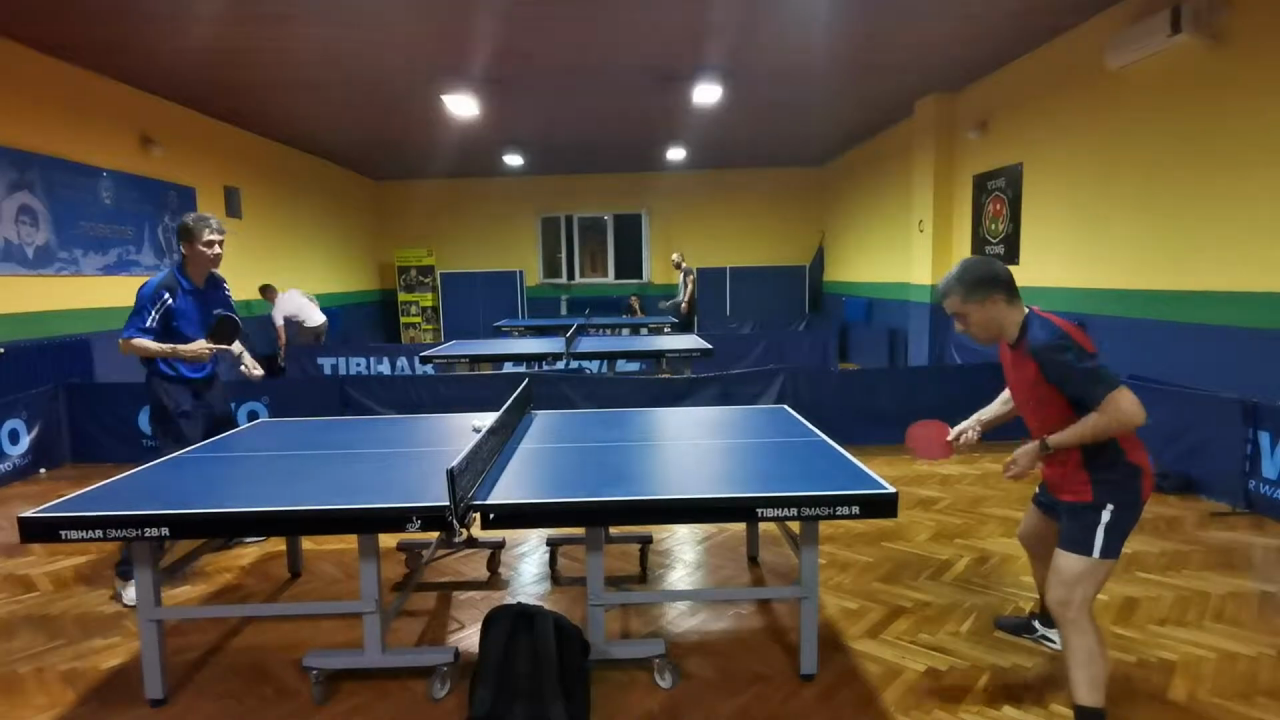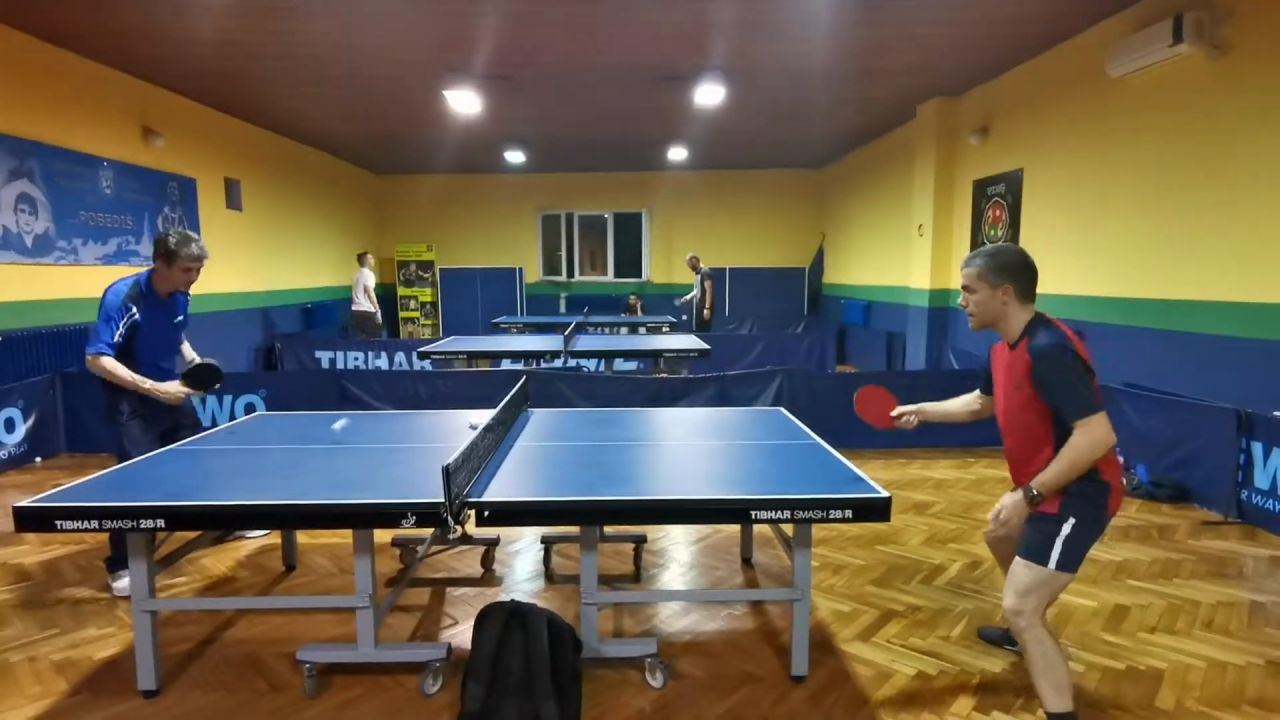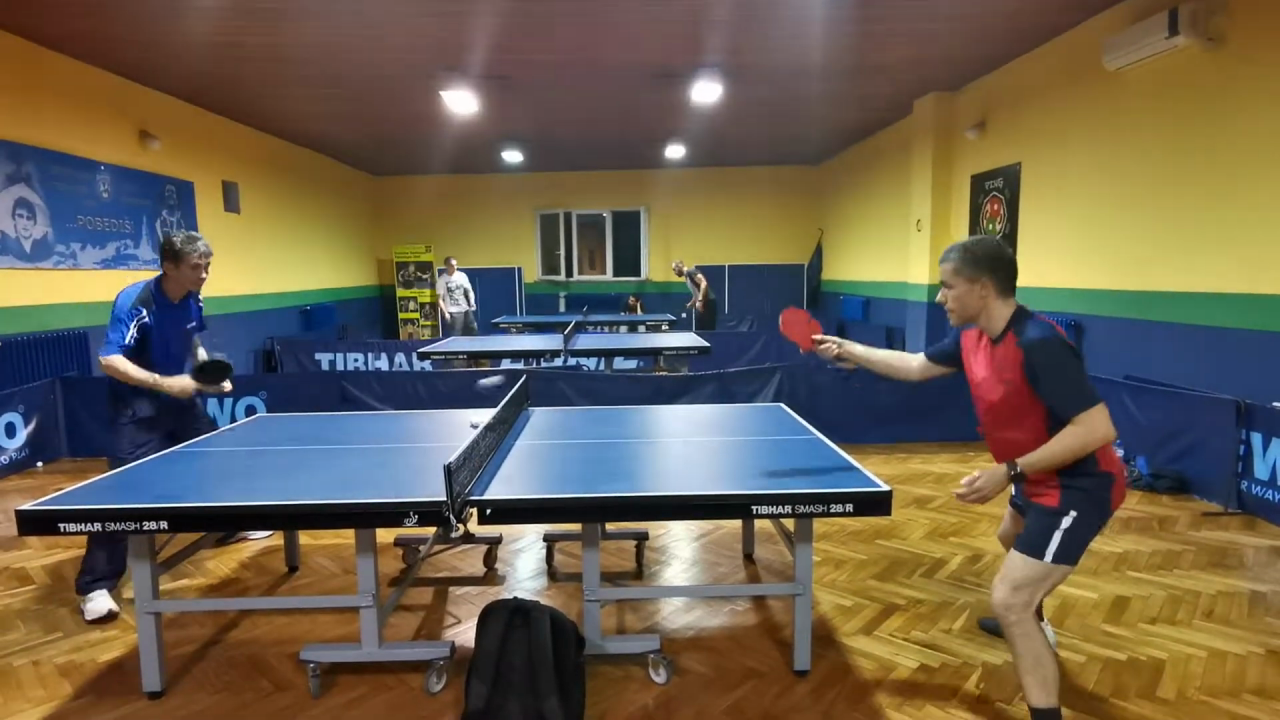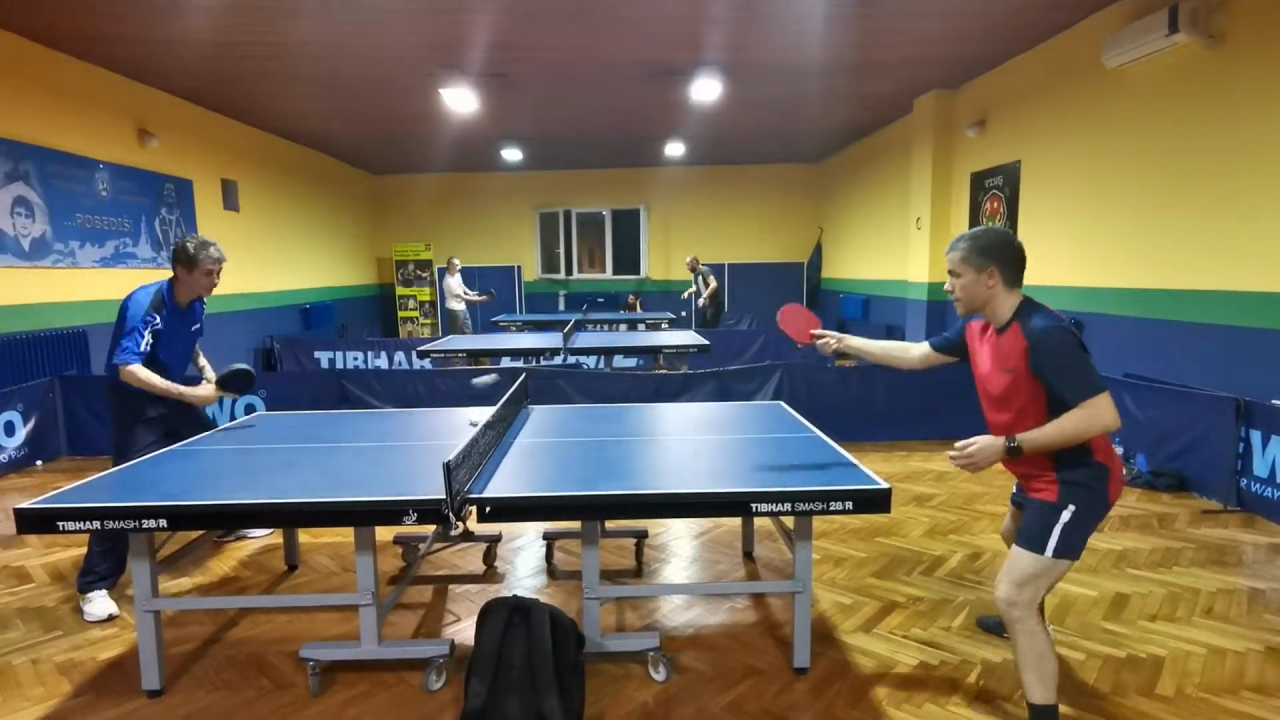
dt=1s
person 1, frame 1
left shoulder: (1049, 344)
right shoulder: (1012, 340)
left elbow: (1129, 412)
left wrist: (1044, 447)
right wrist: (978, 420)
left hip: (1107, 482)
right hip: (1068, 473)
left knee: (1068, 601)
right knee: (1034, 538)
right ankle: (1046, 623)
person 1, frame 2
left shoulder: (1050, 350)
right shoulder: (1005, 347)
left elbow: (1098, 436)
right elbow: (982, 401)
left wrist: (1027, 495)
right wrist: (923, 411)
left hip: (1076, 495)
right hip: (1042, 489)
left knee: (1020, 607)
right knee: (1000, 540)
right ankle: (1025, 636)
person 1, frame 3
left shoulder: (1039, 343)
right shoulder: (972, 339)
left elbow: (1098, 428)
right elbow: (917, 366)
left wrist: (1010, 473)
right wrist: (846, 350)
left hip: (1078, 488)
right hip: (1043, 481)
left knee: (1008, 601)
right knee: (1012, 543)
right ankle: (1034, 628)
person 1, frame 4
left shoulder: (1044, 334)
right shoulder: (977, 329)
left elbow: (1103, 417)
right elbow: (919, 354)
left wrist: (1007, 446)
right wrist: (848, 343)
left hip: (1075, 483)
right hip: (1040, 475)
left knee: (1012, 596)
right knee: (1014, 540)
right ankle: (1028, 627)
person 2, frame 1
left shoulder: (219, 285)
right shoulder: (160, 289)
right elbow: (129, 342)
left wrist: (244, 357)
right wrist: (180, 350)
left hip: (209, 386)
right hip: (173, 392)
right ankle: (130, 571)
person 2, frame 2
left shoulder: (180, 295)
right shoulder: (122, 297)
right elbow: (96, 359)
left wrist: (195, 363)
right wrist: (152, 388)
left hip: (171, 391)
right hip: (132, 396)
right ankle: (121, 566)
person 2, frame 3
left shoulder: (192, 299)
right shoulder: (133, 301)
right elbow: (109, 360)
right wrist: (162, 383)
left hip: (177, 396)
right hip: (136, 402)
right ankle: (94, 586)
person 2, frame 4
left shoulder: (196, 303)
right shoulder: (143, 305)
right elbow: (128, 369)
left wrist: (206, 371)
right wrist: (189, 394)
left hip: (176, 394)
right hip: (137, 401)
right ankle: (94, 586)
